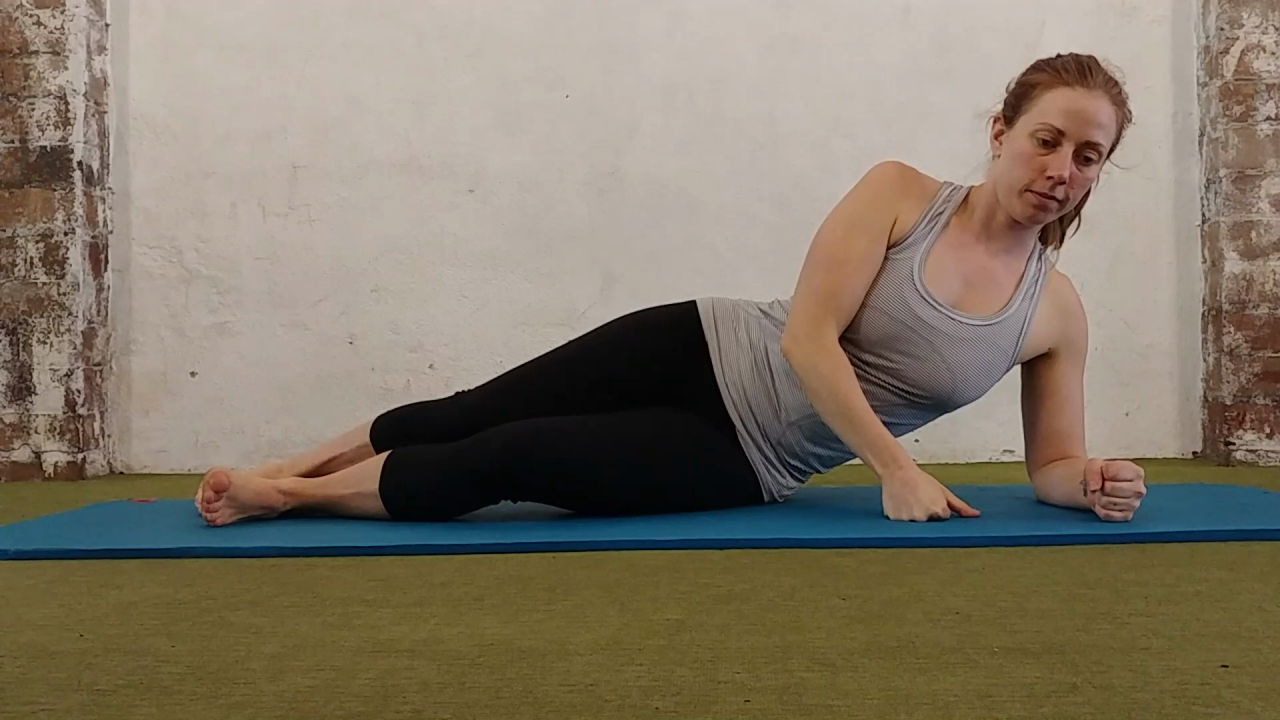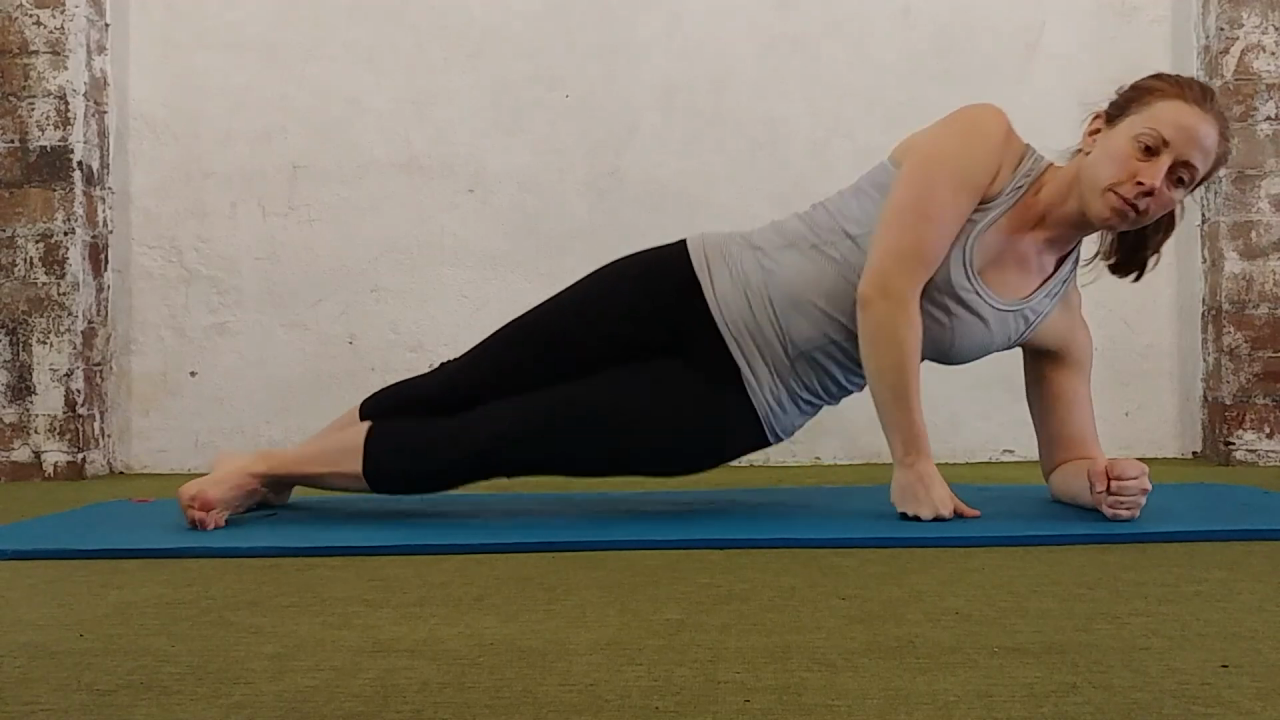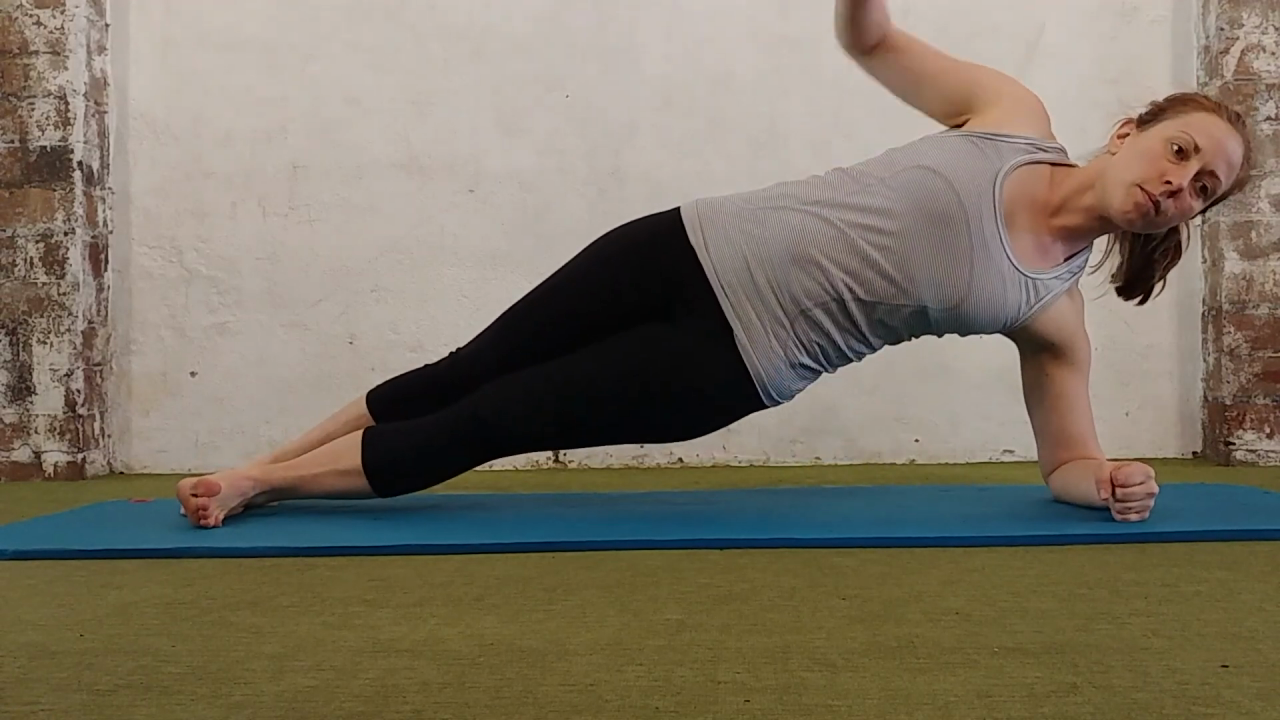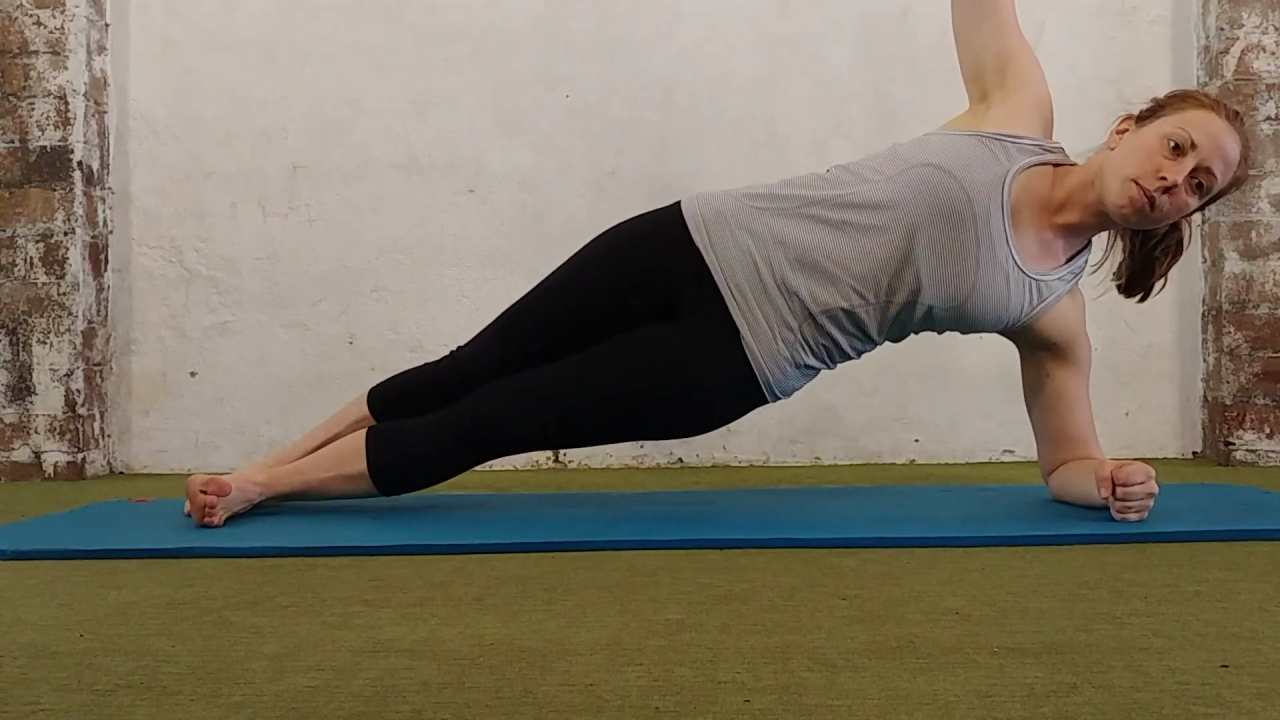
dt=1s
person 1, frame 1
left shoulder: (1058, 314)
right shoulder: (900, 191)
left elbow: (1051, 464)
right elbow: (808, 337)
left wrist: (1095, 480)
right wrist: (897, 470)
left hip: (743, 466)
right hip: (702, 350)
left knee: (508, 462)
right knee: (462, 417)
left ankle: (284, 496)
right ankle: (273, 479)
person 1, frame 2
left shoulder: (1058, 321)
right shoulder: (985, 137)
left elbow: (1066, 462)
right elbow: (885, 292)
left wrist: (1105, 483)
right wrist: (912, 463)
left hip: (739, 400)
right hip: (693, 287)
left knee: (491, 440)
right knee: (452, 389)
left ankle: (269, 474)
right ankle: (258, 471)
person 1, frame 3
left shoulder: (1055, 314)
right shoulder: (1015, 116)
left elbow: (1067, 461)
left wrist: (1111, 480)
left hip: (730, 361)
right hip: (692, 249)
left knee: (479, 429)
right knee: (459, 375)
left ankle: (259, 488)
right ankle: (252, 471)
person 1, frame 4
left shoulder: (1055, 313)
right shoulder: (1019, 111)
left elbow: (1066, 460)
left wrist: (1113, 481)
left hip: (731, 358)
right hip: (695, 244)
left knee: (481, 426)
right knee: (463, 371)
left ankle: (259, 489)
right ankle: (255, 470)
